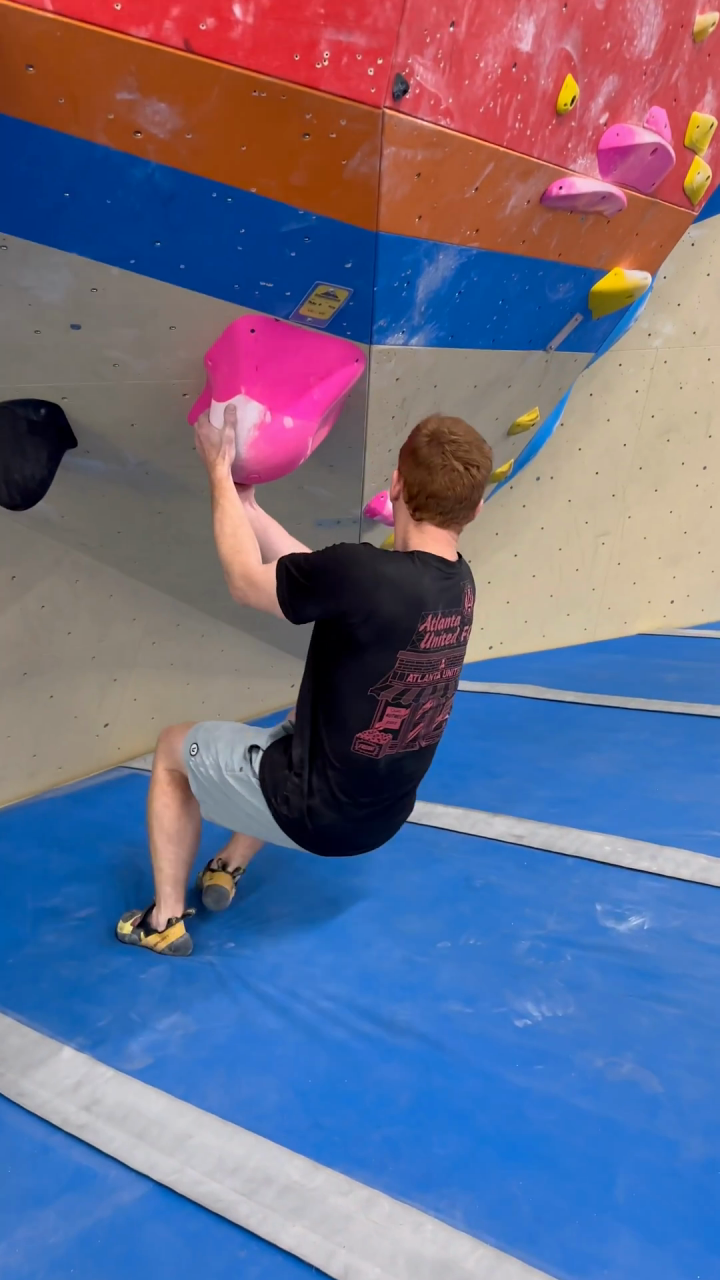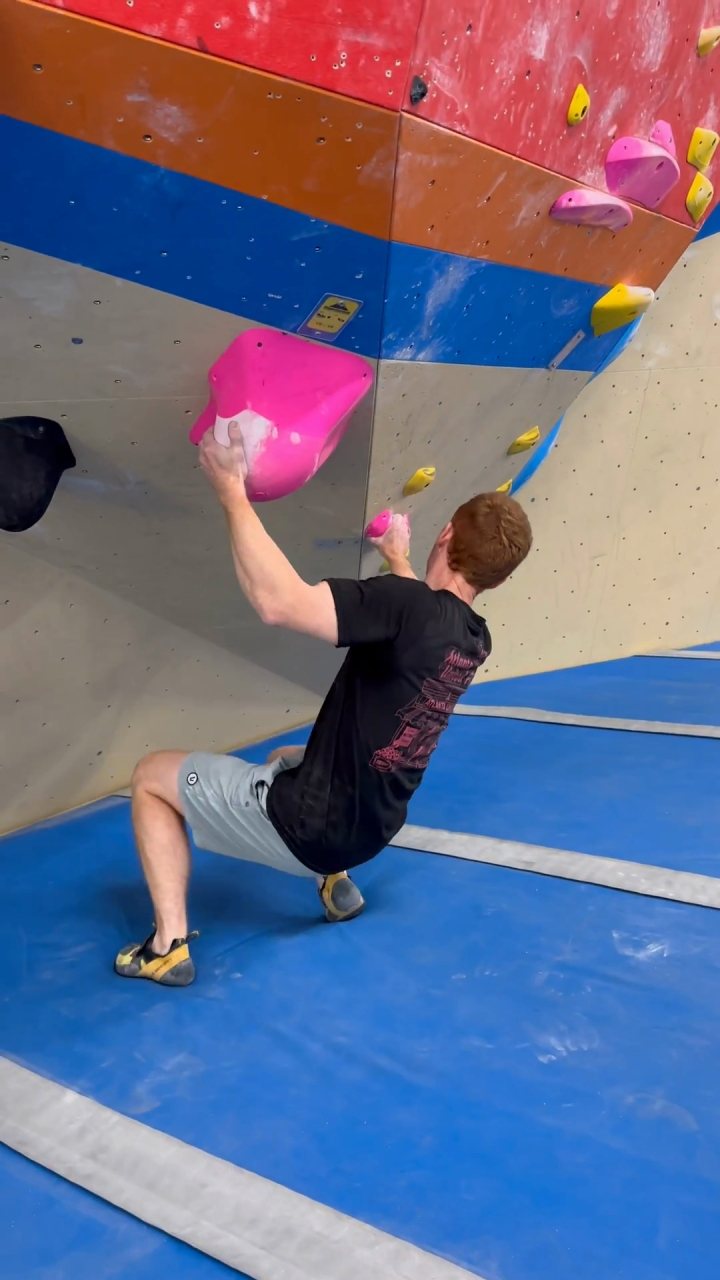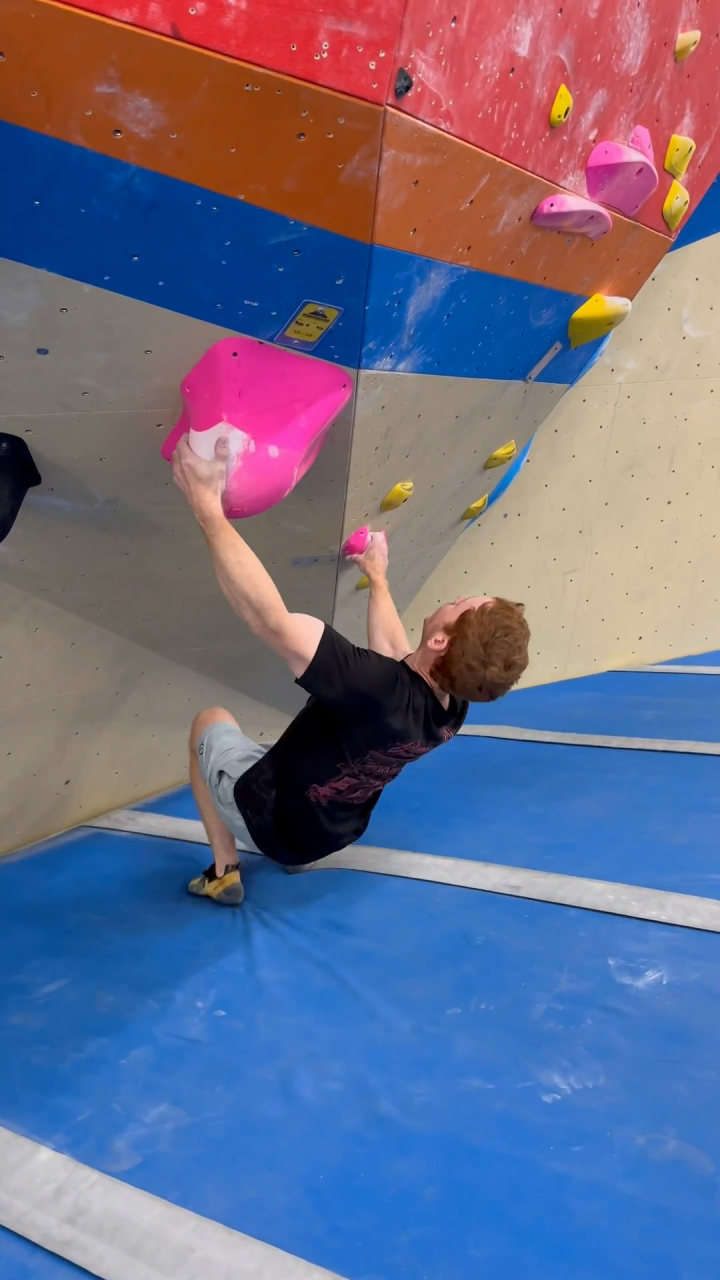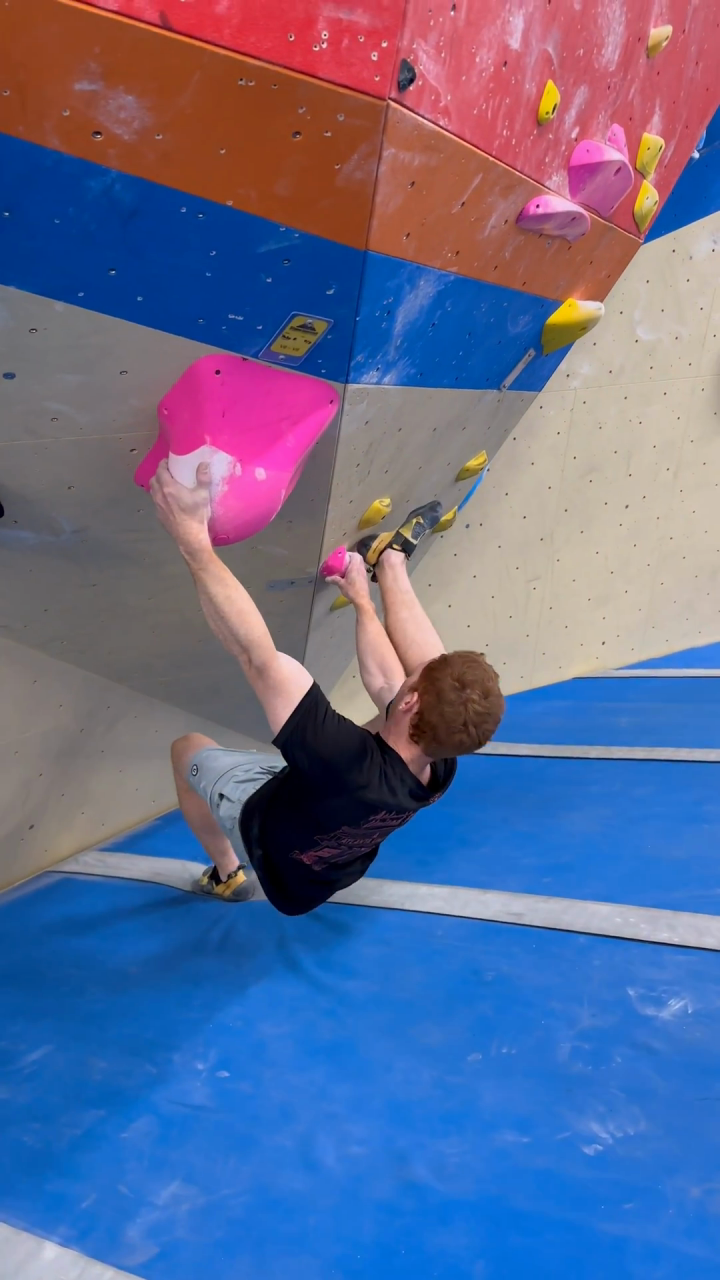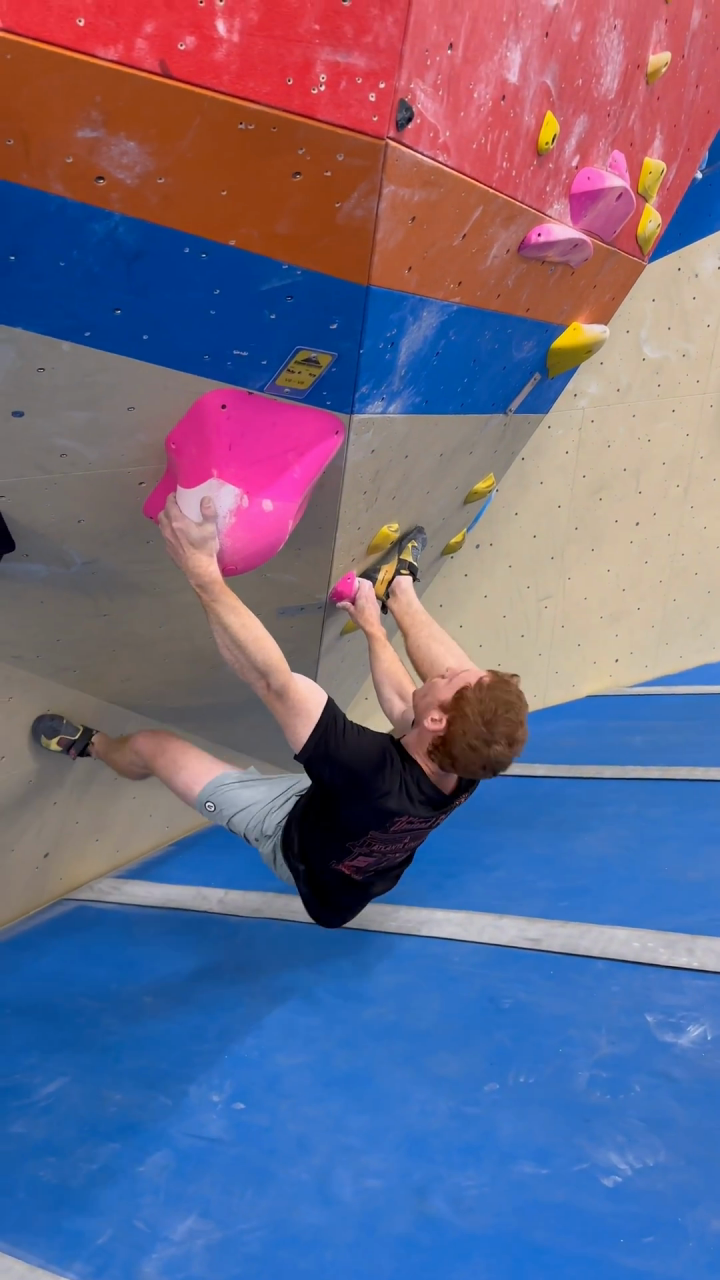
dt=1s
person 1, frame 1
left shoulder: (362, 573)
right shoulder: (459, 582)
left elbow: (246, 582)
left wrist: (219, 470)
right wrist: (248, 508)
left hip: (316, 811)
right hip: (383, 813)
left knee: (174, 747)
left ankle: (166, 919)
right ankle: (228, 868)
person 1, frame 2
left shoulder: (405, 605)
right shoulder: (474, 641)
left elbow: (278, 603)
left wrist: (232, 491)
right wrist: (398, 562)
left hip: (308, 827)
right hip: (365, 830)
left knee: (152, 774)
right knee: (287, 760)
left ankle: (169, 944)
right ankle: (335, 880)
person 1, frame 3
left shoulder: (374, 687)
right shoulder: (452, 711)
left elbow: (268, 619)
right elbow: (397, 654)
left wrist: (207, 508)
right wrist: (377, 577)
left hip: (269, 821)
right hip: (329, 832)
left knee: (210, 722)
left ankle: (223, 872)
person 1, frame 4
left shoulder: (344, 759)
right shoulder: (438, 771)
left elbow: (259, 658)
right elbow: (384, 681)
left wrist: (193, 540)
right wrist: (361, 601)
left hip: (267, 828)
left knee: (187, 749)
right knee: (443, 671)
left ankle: (228, 875)
right ankle: (390, 560)
person 1, frame 5
left shoulder: (369, 770)
right shoulder: (473, 764)
left elbow: (274, 680)
right elbow: (405, 706)
left wrist: (203, 572)
right wrist: (373, 628)
left hip: (297, 842)
left knee: (149, 746)
right knee: (477, 685)
left ankle: (93, 746)
right ankle: (397, 588)
